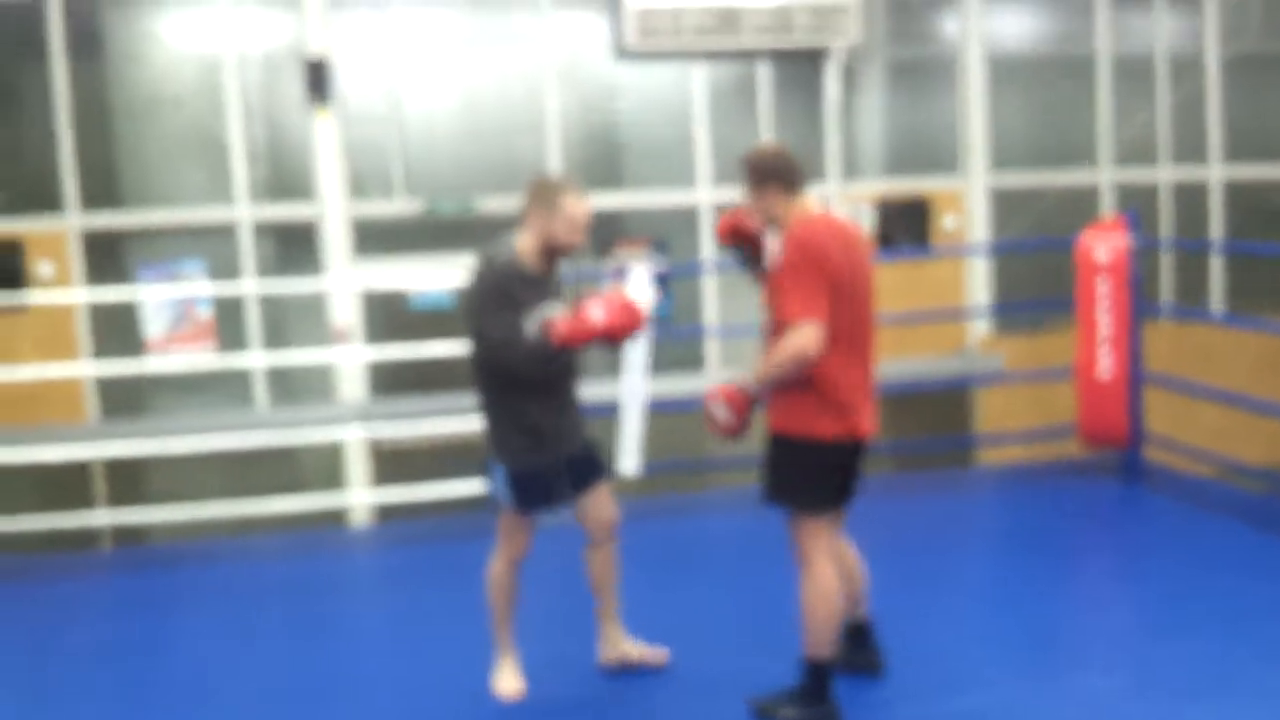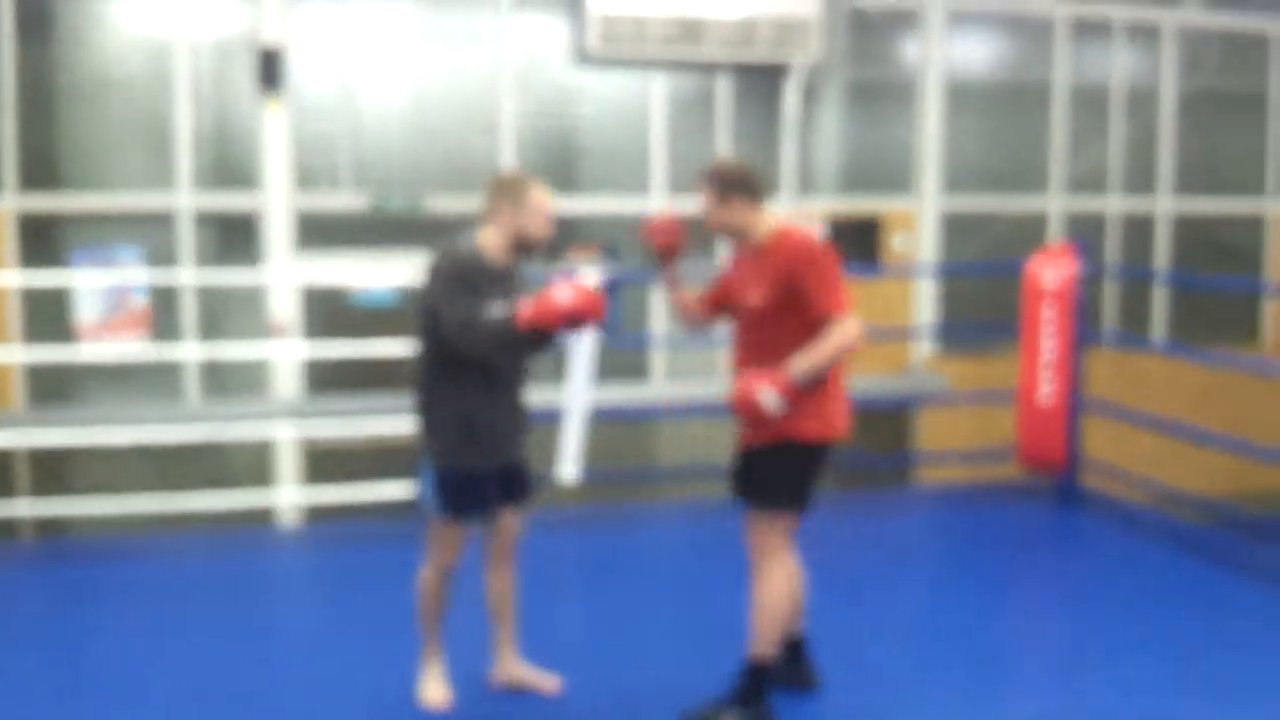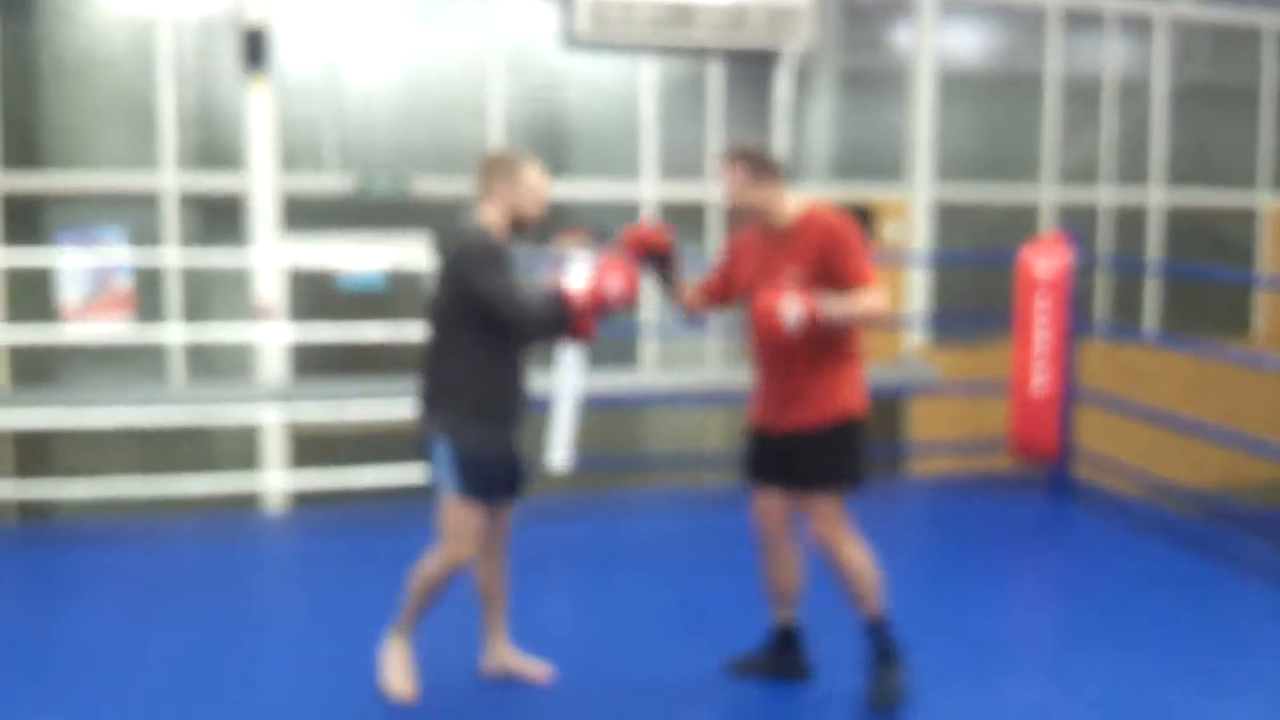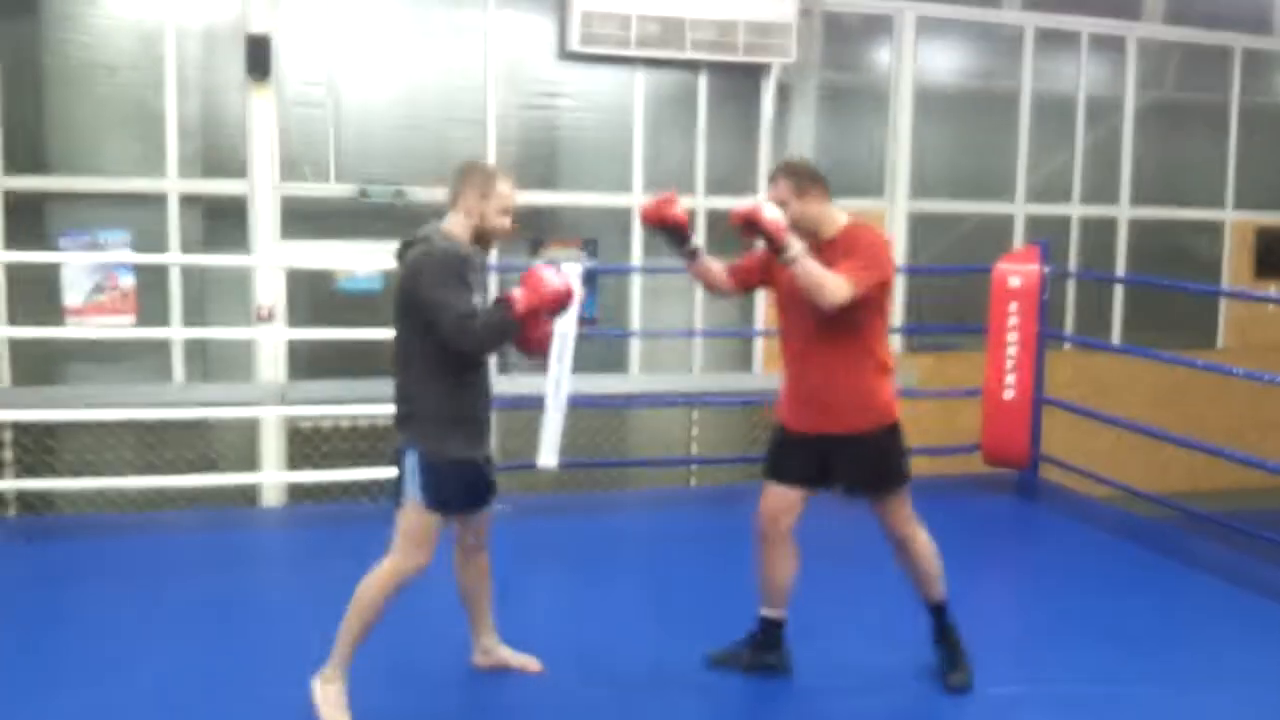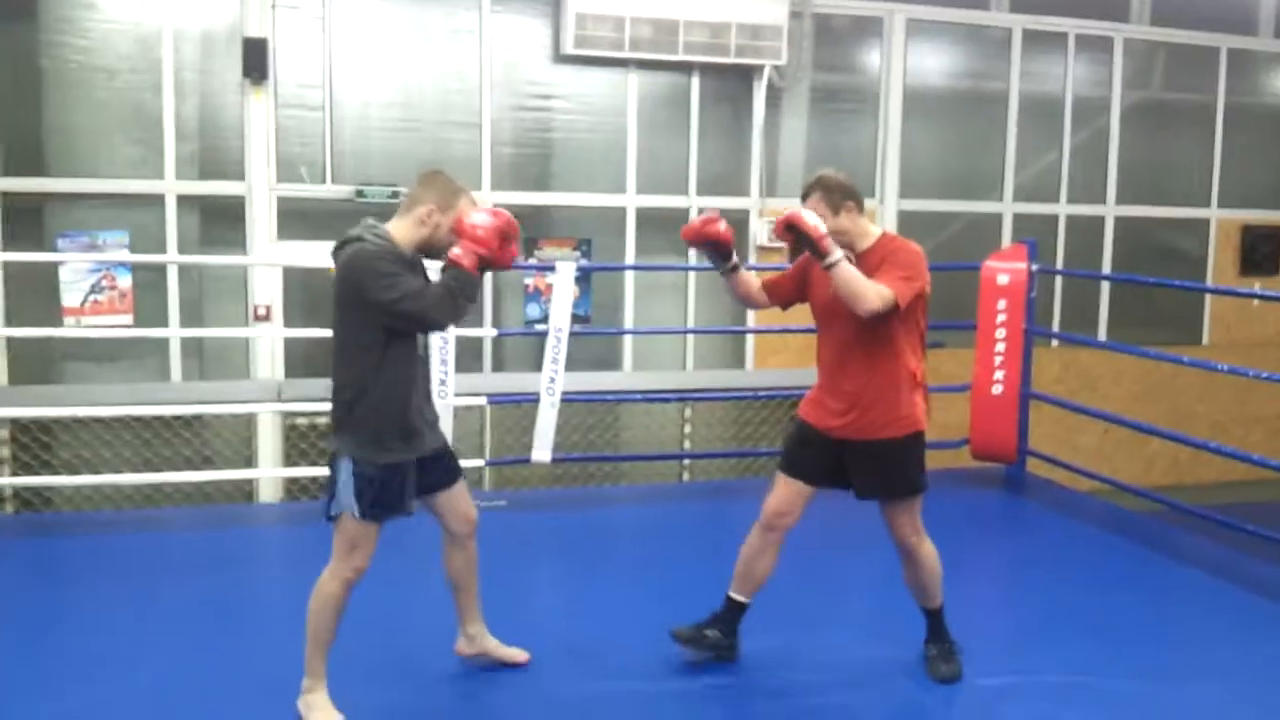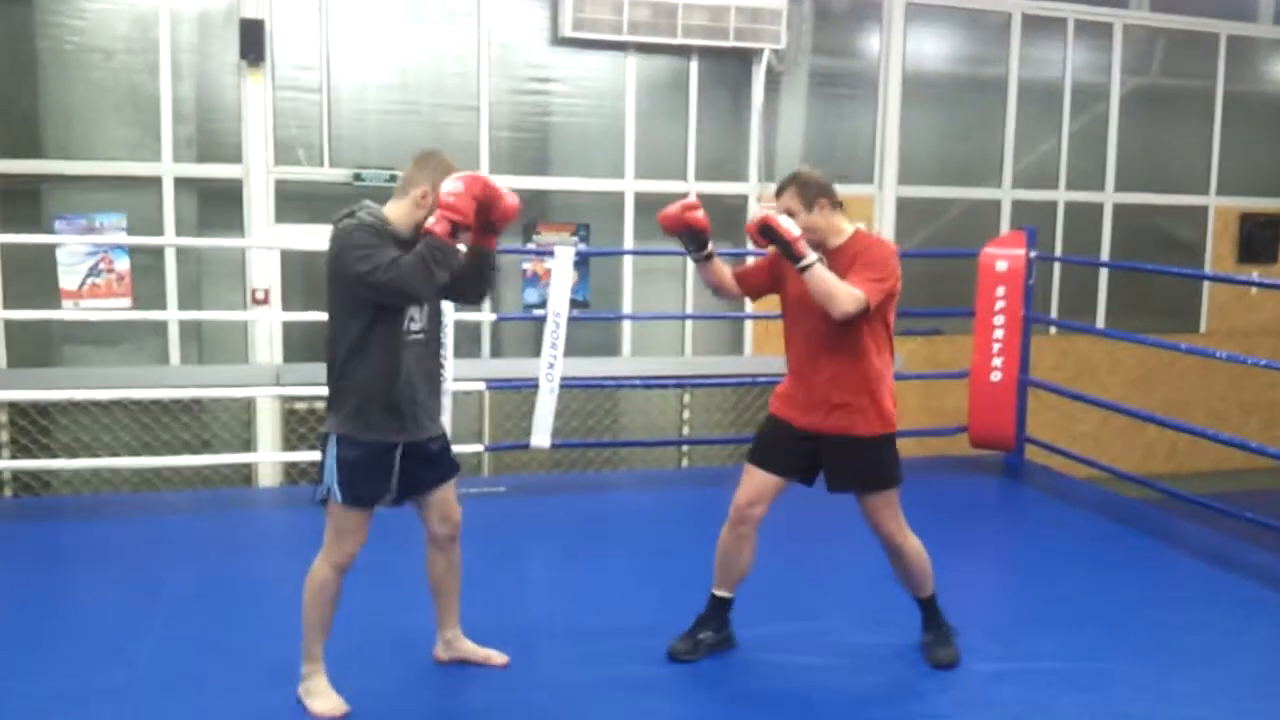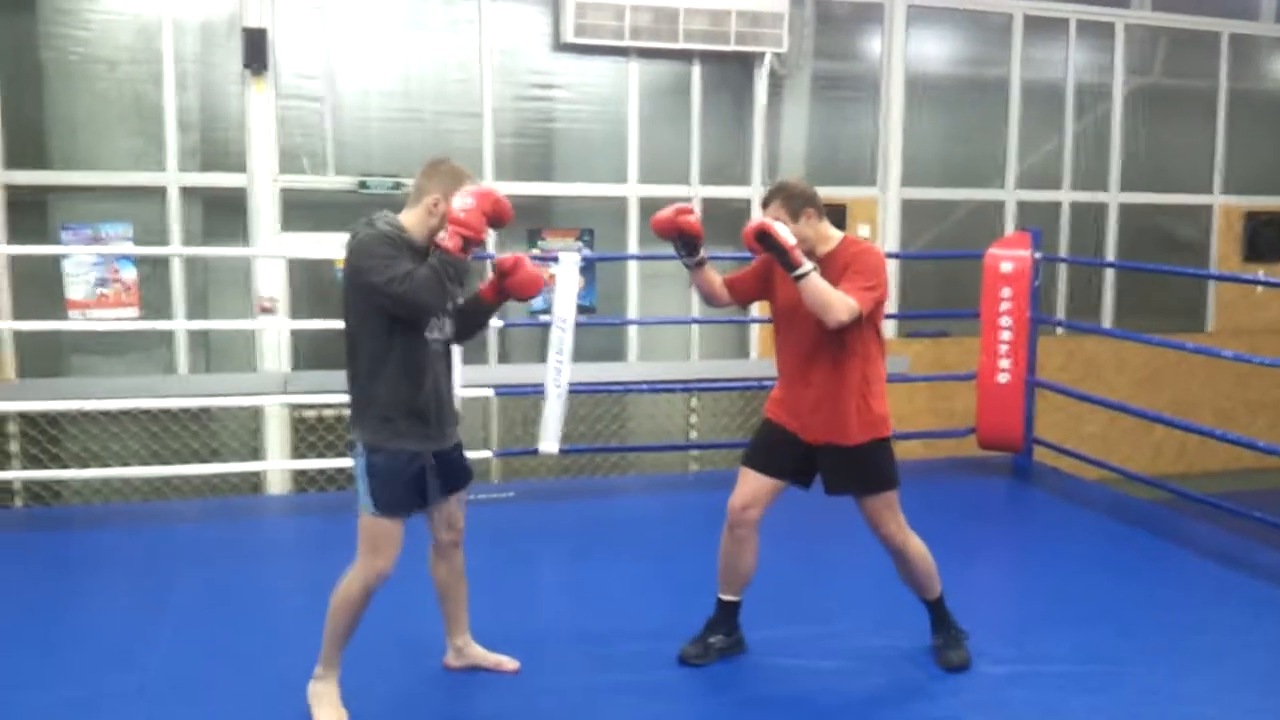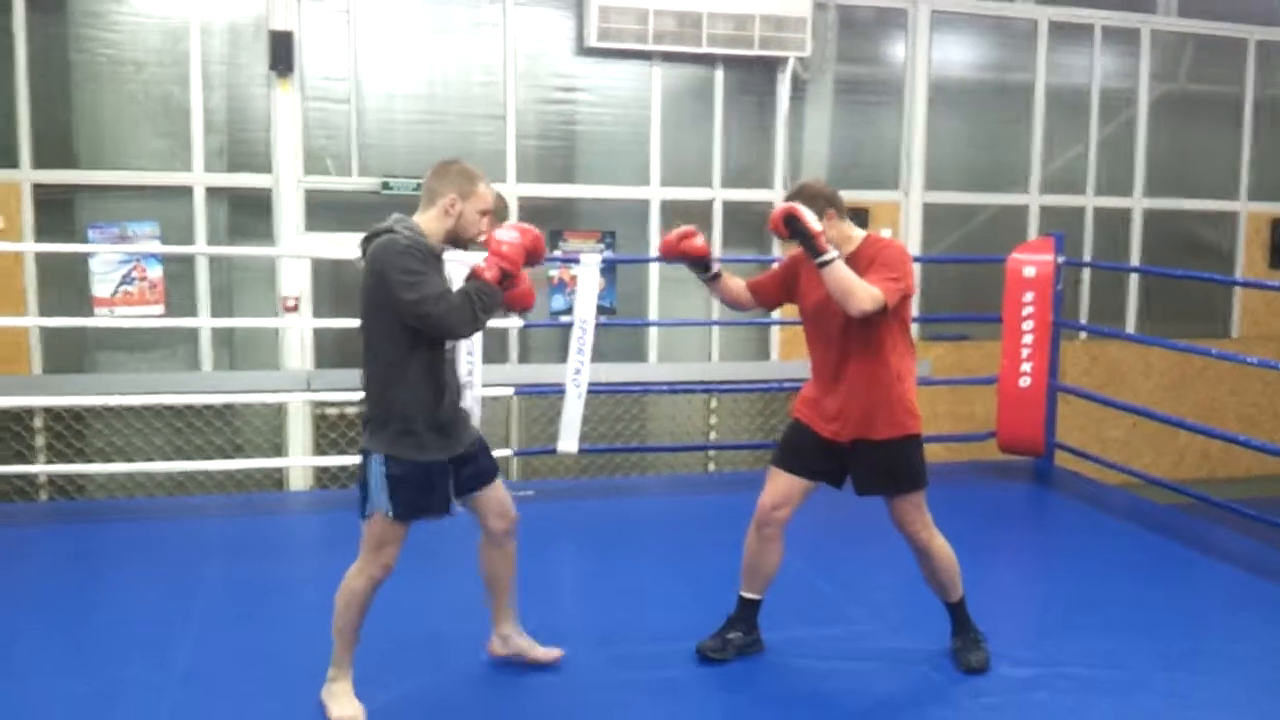
dt=0.3s
person 1, frame 1
left shoulder: (546, 271)
right shoulder: (492, 283)
right elbow: (513, 358)
left wrist: (599, 324)
right wrist: (570, 330)
left hip: (565, 428)
right hip: (521, 439)
left knee: (605, 524)
right knee: (512, 550)
left ankle: (613, 640)
right ankle: (505, 657)
person 1, frame 2
left shoulder: (506, 272)
right shoulder: (454, 270)
right elbow: (472, 342)
left wrist: (559, 318)
right wrist: (536, 313)
left hip: (501, 438)
right hip: (455, 442)
left knee: (504, 545)
right knee: (443, 557)
left ankle: (506, 661)
right ankle: (432, 661)
person 1, frame 3
left shoulder: (489, 249)
right shoulder: (471, 250)
right elbow: (522, 314)
left wrist: (563, 319)
right wrist: (590, 297)
left hip: (492, 422)
right hip: (461, 425)
left knee: (496, 538)
right knee: (458, 548)
left ankle: (497, 648)
right ankle: (398, 638)
person 1, frame 4
left shoulder: (455, 258)
right shoulder: (430, 261)
right elbow: (465, 333)
left wrist: (520, 325)
right wrist: (525, 302)
left hip: (463, 434)
right hip: (431, 437)
left knee: (475, 540)
right knee: (410, 560)
left ankle: (487, 646)
person 1, frame 5
left shoulder: (404, 258)
right shoulder: (364, 261)
left elbow: (434, 308)
right elbow: (434, 311)
left wrist: (479, 260)
right wrist: (469, 254)
left hip: (417, 430)
right hip: (368, 443)
left knee: (463, 523)
right knee: (349, 565)
left ankle: (473, 634)
person 1, frame 6
left shoulder: (413, 244)
right shoulder: (353, 237)
left elbow: (468, 285)
right elbow: (407, 284)
left wrist: (485, 232)
right wrist: (446, 224)
left hip: (419, 423)
right hip: (361, 427)
left knee: (445, 528)
right knee: (341, 551)
left ankle: (450, 639)
right ankle: (312, 671)
person 1, frame 7
left shoulder: (428, 253)
right shoulder: (371, 246)
left elbow: (458, 325)
right elbow: (423, 298)
left wrist: (497, 290)
right wrist: (458, 238)
left hip: (436, 429)
right hip: (386, 436)
left knee: (450, 538)
right knee: (376, 565)
left ankle: (460, 645)
person 1, frame 8
left shoulder: (423, 252)
right shoulder: (393, 253)
right elbow: (453, 320)
left wrist: (498, 290)
right wrist: (496, 268)
left hip: (448, 430)
right hip: (401, 441)
left knee: (500, 521)
right knee: (377, 561)
left ankle: (506, 634)
person 2, frame 1
left shoulder: (801, 244)
right shoulder: (845, 235)
left elbow: (805, 341)
left wrist: (746, 392)
right wrist: (755, 256)
left hip: (810, 420)
right hip: (846, 412)
left knee: (813, 552)
right knee: (830, 533)
right ankle: (861, 644)
person 2, frame 2
left shoulder: (802, 250)
right shoulder: (746, 261)
left elbow: (848, 331)
right elbow: (695, 315)
left wrist: (782, 382)
right wrist: (668, 269)
left hip: (800, 427)
right hip: (765, 427)
left knee: (768, 553)
right knee: (772, 545)
right ankle: (793, 660)
person 2, frame 3
left shoulder: (831, 229)
right shoulder: (745, 245)
left elbow: (874, 304)
right elbow: (699, 304)
left wrist: (810, 308)
left hip: (829, 410)
right hip: (773, 411)
left knee: (831, 533)
right knee: (769, 525)
left ankle: (884, 654)
right ankle: (785, 646)
person 2, frame 4
left shoulder: (868, 243)
right shoulder: (781, 246)
left elbow: (831, 295)
right elbow: (724, 281)
left wrist: (782, 238)
right wrist: (685, 243)
left hip: (865, 416)
right hip: (801, 416)
left knee: (901, 529)
right knee: (773, 525)
left ankle: (947, 639)
right ankle: (769, 644)
person 2, frame 5
left shoulder: (905, 256)
right shoulder: (818, 258)
left elbow: (869, 302)
right elbow: (760, 296)
left wrist: (823, 245)
right wrist: (724, 259)
left hip: (890, 424)
right hip: (825, 416)
left knee: (908, 537)
right knee: (774, 517)
left ankle: (938, 637)
right ankle: (725, 627)
person 2, frame 6
left shoulder: (877, 253)
right shoulder: (788, 254)
left elbow: (842, 305)
right elbow: (729, 287)
left wrist: (798, 249)
right wrist: (699, 247)
left hip: (861, 419)
right hip: (796, 412)
left knee: (891, 532)
right knee: (744, 509)
left ankle: (935, 623)
right ankle: (715, 623)
person 2, frame 7
left shoulder: (864, 258)
right shoulder: (775, 264)
left elbow: (837, 314)
right elbow: (719, 295)
left wrist: (793, 258)
right wrist: (692, 253)
left hip: (856, 424)
right hip: (790, 416)
left knee: (892, 532)
right knee: (740, 512)
left ankle: (944, 625)
right ankle: (724, 627)
person 2, frame 8
left shoulder: (890, 255)
right shoulder: (802, 264)
left elbow: (860, 303)
right elbow: (744, 298)
left wrist: (818, 246)
right wrist: (706, 268)
left hip: (886, 422)
right hip: (821, 416)
left knee: (918, 532)
right knee: (769, 512)
left ankle: (964, 628)
right ankle: (743, 625)
